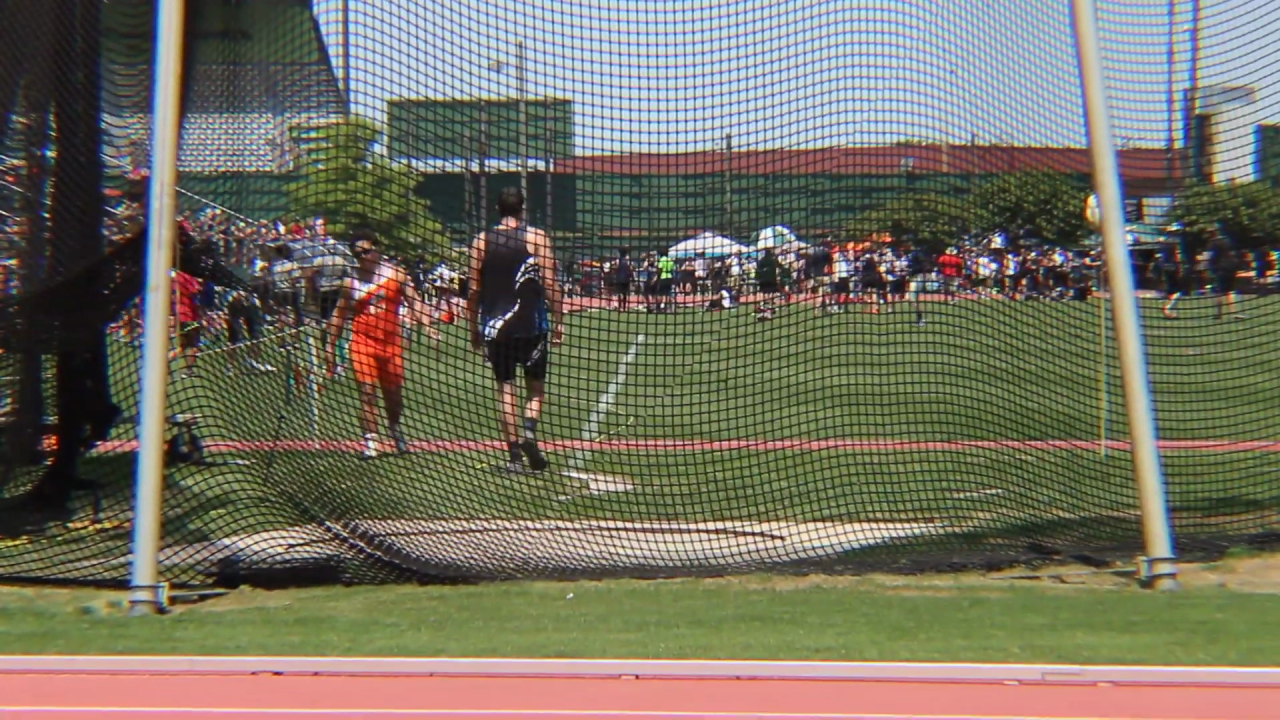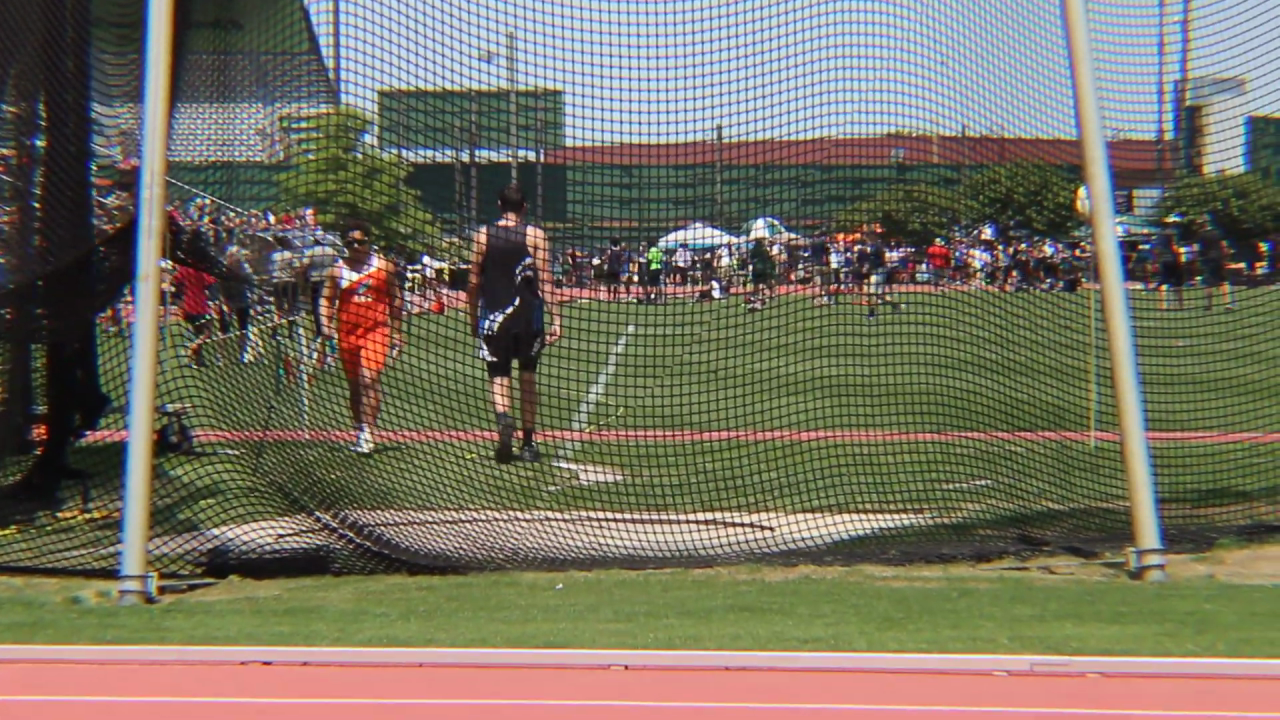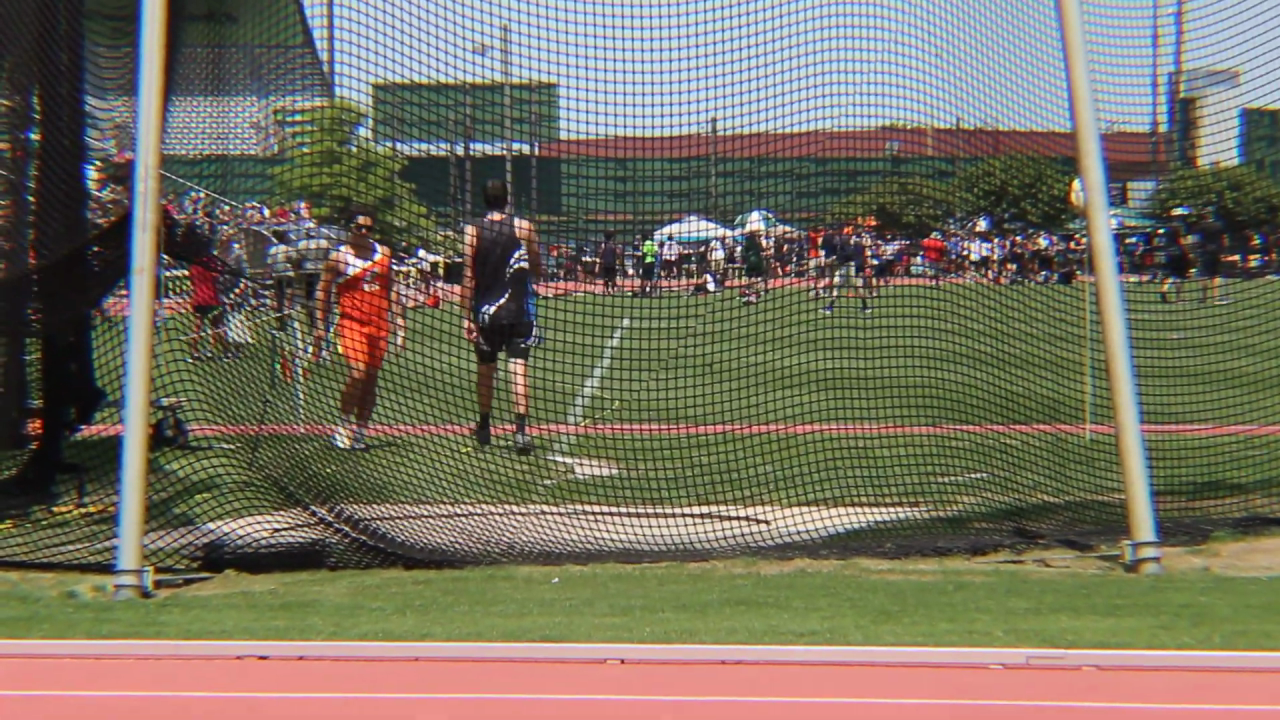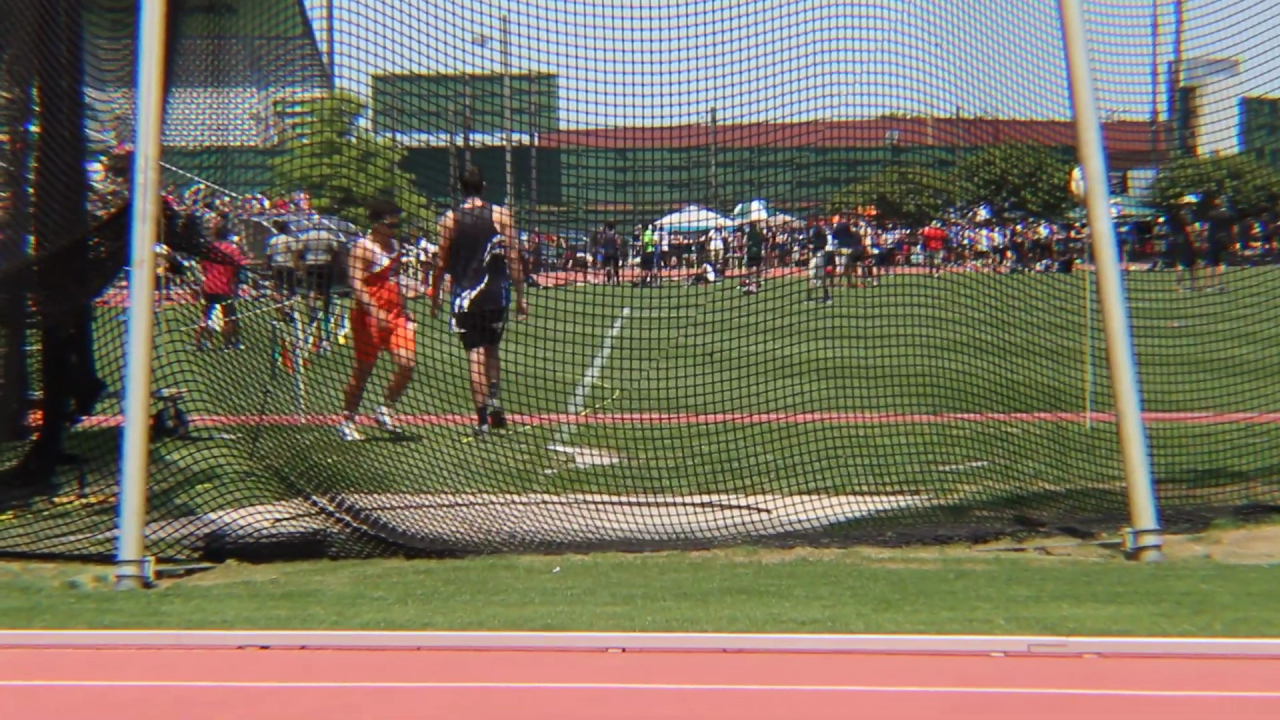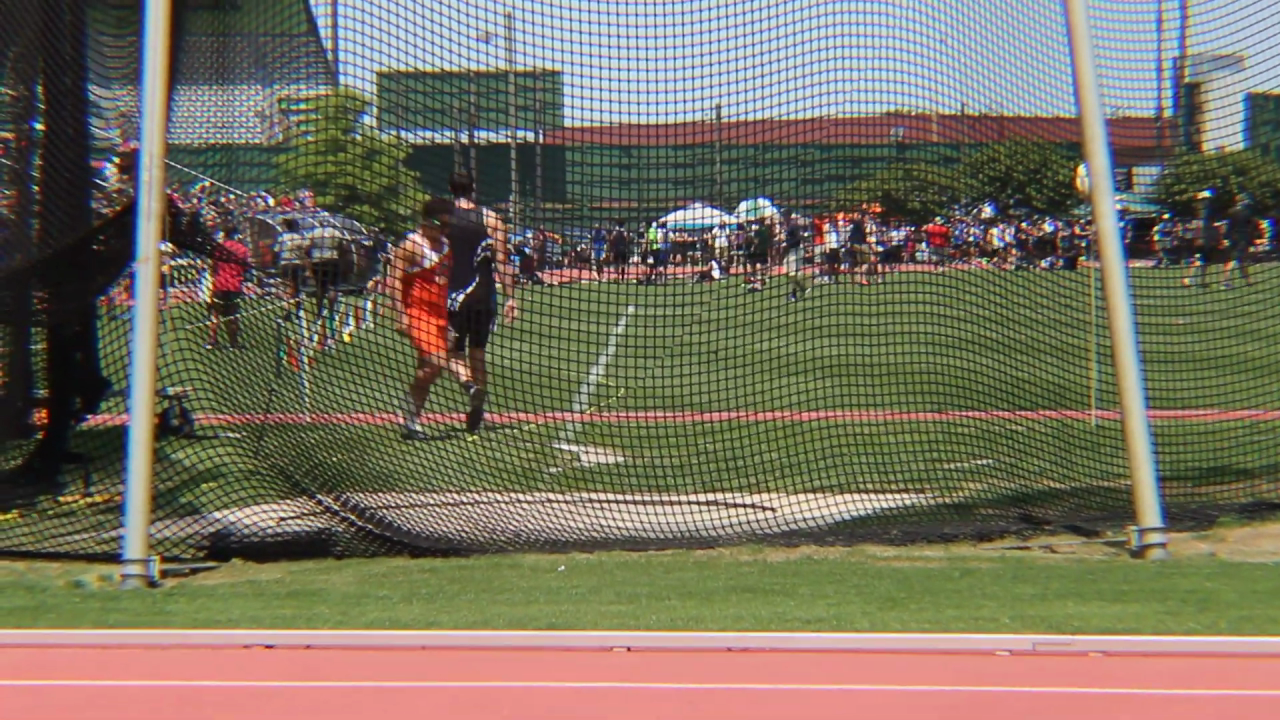
dt=0.4s
person 1, frame 1
left shoulder: (482, 241)
right shoulder: (537, 237)
left elbow: (474, 289)
right elbow: (550, 284)
left wrist: (473, 328)
right wrist: (558, 320)
left hip: (495, 327)
right hip: (531, 325)
left knee: (506, 388)
right knee: (535, 383)
left ankle: (514, 457)
right ankle: (529, 430)
person 1, frame 2
left shoulder: (483, 235)
right shoulder: (536, 235)
left elbow: (474, 283)
right elbow: (545, 280)
left wrist: (473, 318)
right wrist: (554, 319)
left hip: (493, 320)
right hip: (529, 320)
left knee: (499, 378)
right knee: (527, 379)
left ankle: (504, 421)
right ankle: (528, 444)
person 1, frame 3
left shoulder: (472, 232)
right shoulder: (523, 227)
left elbow: (469, 278)
right elbow: (537, 268)
left wrist: (467, 317)
left hip: (486, 312)
right hip: (520, 311)
left knee: (486, 369)
right knee: (519, 367)
left ankle: (484, 427)
right ankle: (521, 431)
person 1, frame 4
left shoulder: (450, 218)
right shoulder: (501, 214)
left elbow: (442, 263)
right elbow: (514, 258)
left wrist: (435, 297)
right wrist: (520, 296)
left hip: (465, 298)
right hip: (497, 296)
left knee: (475, 357)
right knee: (491, 350)
left ankle: (483, 421)
right ankle: (494, 396)
person 1, frame 5
right shoulder: (491, 218)
right elbow: (501, 261)
right wrist: (510, 297)
left hip: (455, 298)
right hip: (484, 298)
left knee: (456, 354)
right knee: (478, 355)
left ankle: (473, 390)
right ankle: (476, 413)
person 2, frame 1
left shoulder: (396, 275)
right shoulder: (350, 282)
left elbow: (415, 303)
right elbow: (339, 315)
right wrist: (330, 345)
left hip: (392, 343)
right hip: (362, 343)
left knee: (393, 394)
right knee: (367, 393)
left ankle: (394, 428)
right ankle: (371, 443)
person 2, frame 2
left shoulder: (384, 266)
right shoulder: (337, 269)
left elbow: (395, 299)
right elbow: (326, 299)
left wrist: (396, 332)
right wrist: (325, 323)
left hip: (376, 332)
right hip: (347, 334)
left knee: (369, 380)
right knee: (355, 386)
left ankle: (366, 435)
right ankle: (362, 431)
person 2, frame 3
left shoulder: (384, 254)
right shoulder: (337, 257)
left elbow: (391, 288)
right elbow: (323, 292)
left wrist: (398, 318)
right wrist: (319, 326)
left hip: (379, 325)
right hip: (351, 325)
left knee: (370, 380)
right knee: (357, 375)
left ankle: (360, 430)
right ankle: (344, 425)
person 2, frame 4
left shoulder: (394, 246)
right shoulder: (362, 249)
right elbow: (356, 284)
left wrist: (405, 311)
right wrist: (374, 310)
left hip: (396, 318)
right hip: (371, 319)
left knee: (407, 364)
right knee: (363, 372)
left ankle: (386, 409)
right ankle: (348, 421)
person 2, frame 5
left shoulder: (444, 244)
right shoulder: (411, 245)
right elbow: (394, 280)
left wrist: (452, 310)
right wrist: (400, 315)
left hip: (440, 315)
right hip: (418, 314)
left knee: (430, 366)
right knee: (434, 364)
left ankle: (413, 418)
right ankle: (411, 407)
